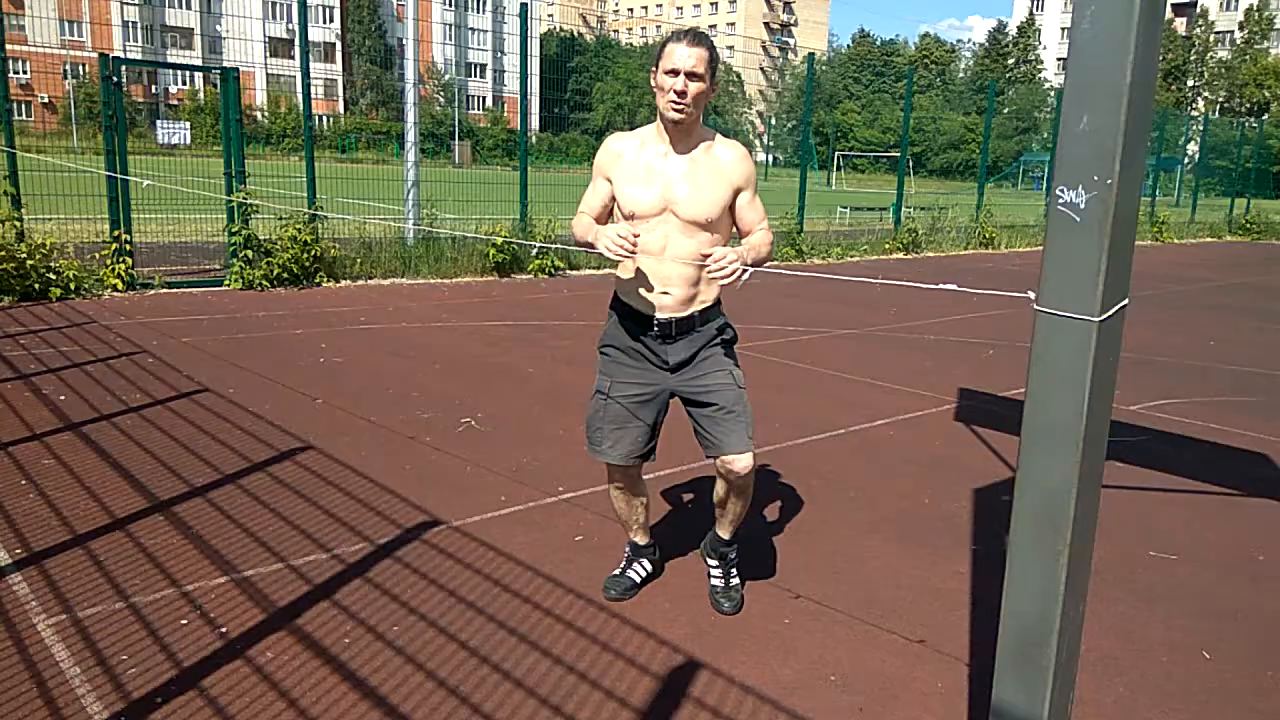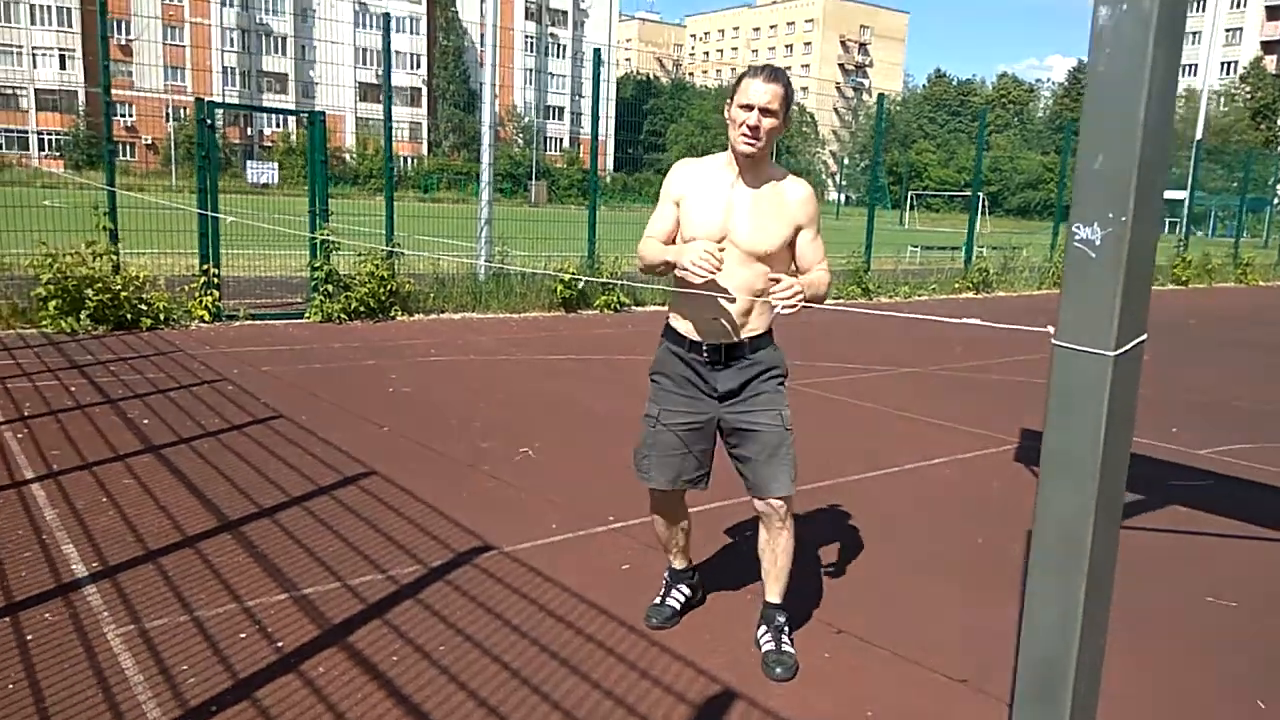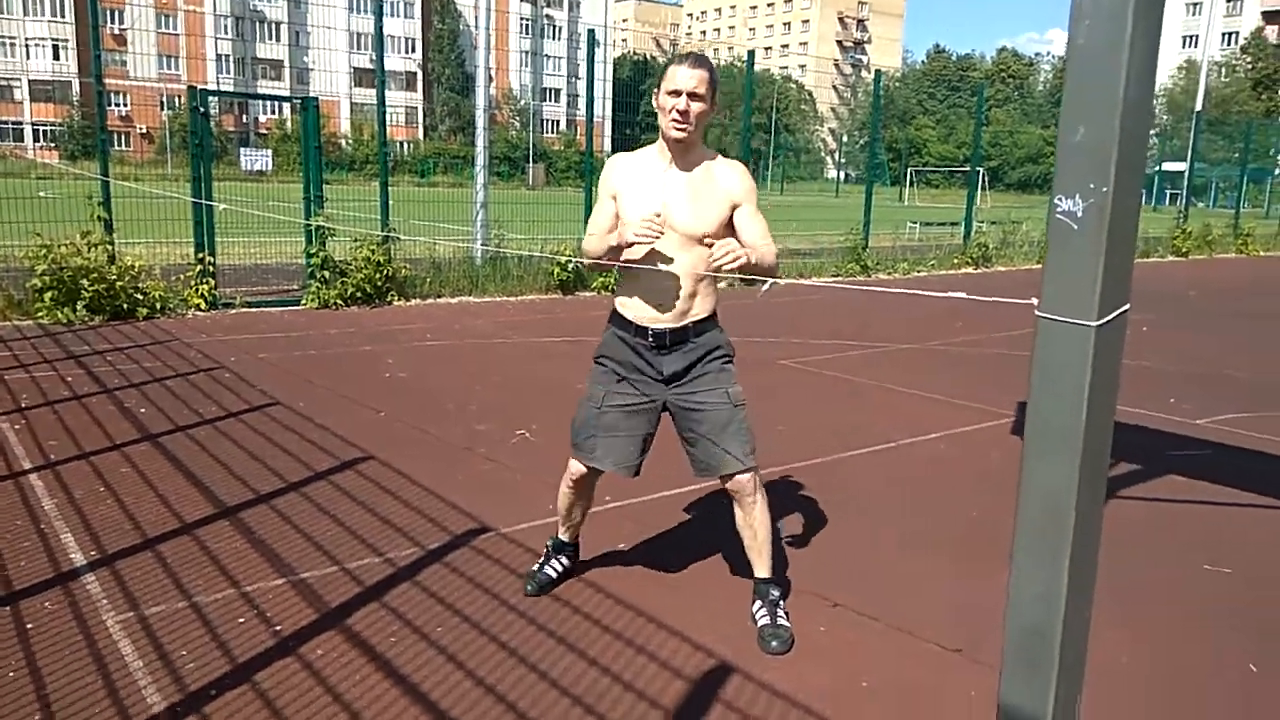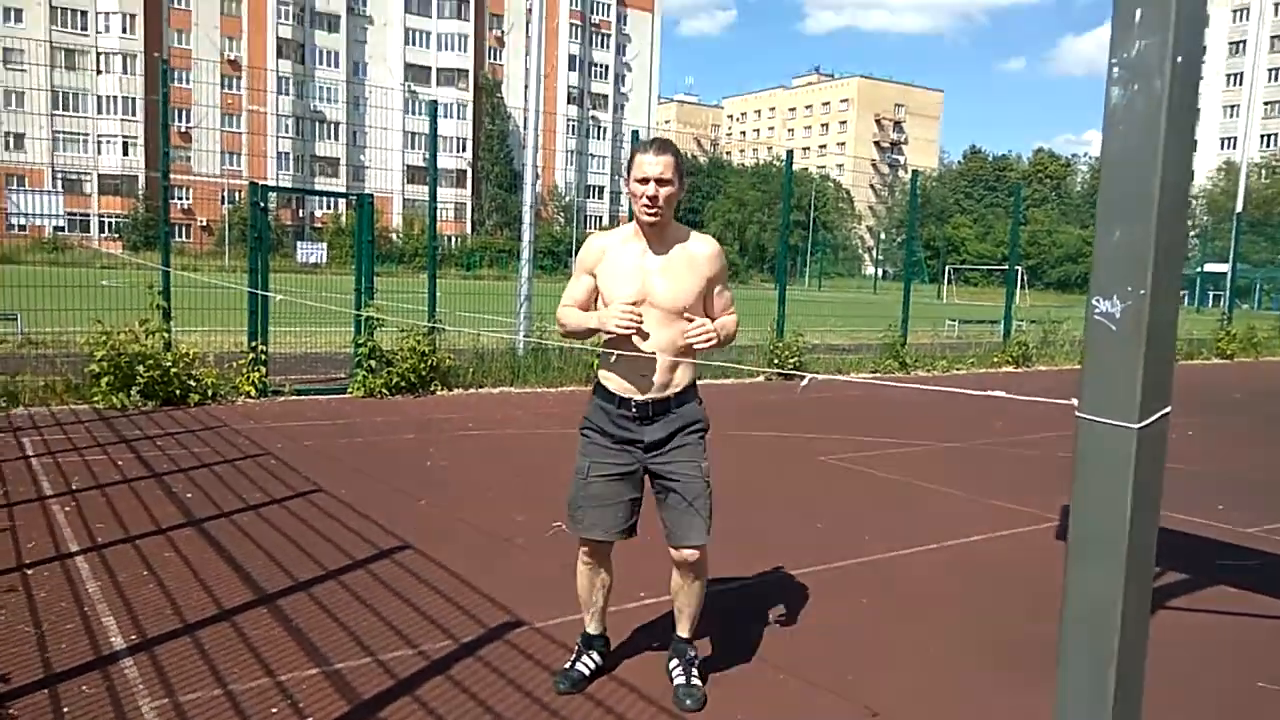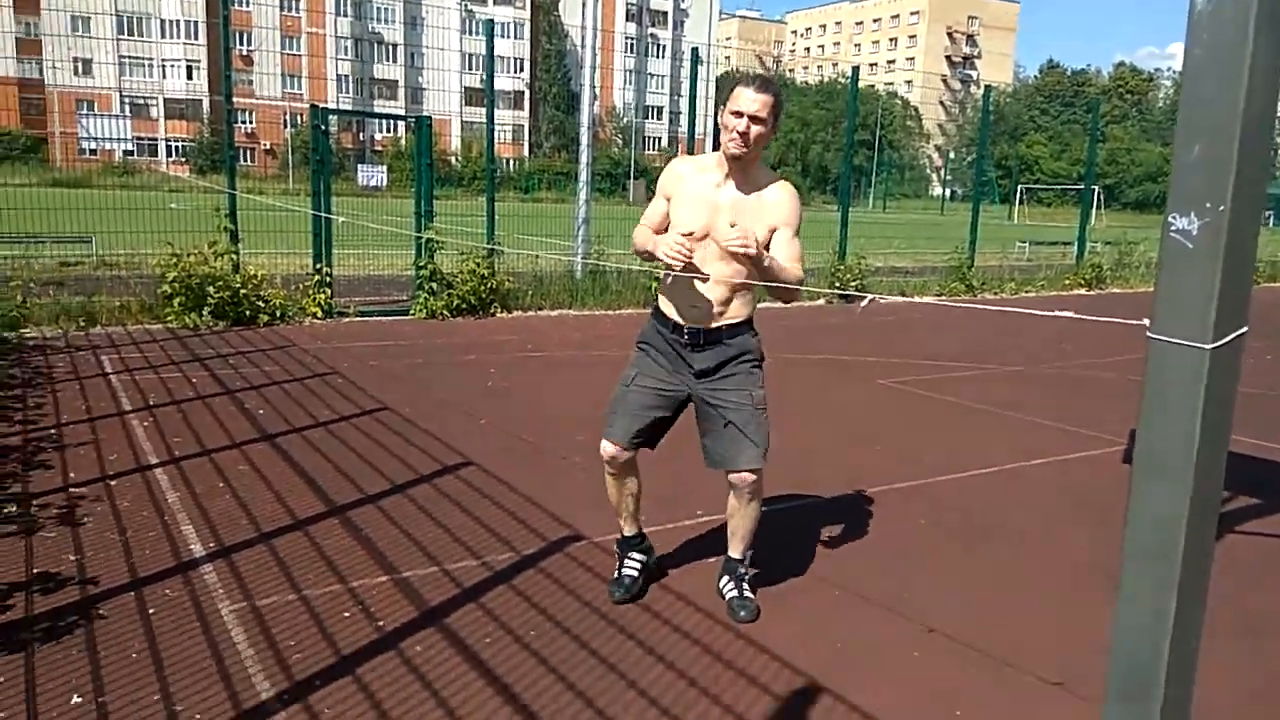
dt=0.4s
person 1, frame 1
left shoulder: (733, 159)
right shoulder: (618, 149)
left elbow: (761, 238)
right elbow: (583, 222)
left wrist: (742, 257)
right wrist: (601, 238)
left hip: (705, 334)
right hip: (630, 333)
left knee: (738, 466)
right knee: (619, 461)
left ankle: (721, 547)
right ankle: (641, 551)
person 1, frame 2
left shoulder: (797, 196)
right shoulder: (686, 175)
left elbow: (822, 281)
right elbow: (646, 253)
left wrist: (802, 288)
right wrist: (677, 257)
left hip: (753, 364)
right hip: (681, 358)
left knee: (774, 502)
right knee: (663, 487)
left ankle: (773, 618)
right ankle: (682, 578)
person 1, frame 3
left shoulder: (732, 178)
right shoulder: (621, 169)
left elbow: (768, 262)
right elbow: (588, 251)
left wrist: (742, 257)
right wrist: (617, 240)
left hip: (698, 350)
right hip: (624, 345)
left knee: (739, 477)
right knee: (579, 470)
left ankle: (767, 592)
right ankle: (564, 549)
person 1, frame 4
left shoulder: (705, 252)
right shoulder: (599, 247)
left elbow: (726, 320)
right elbow: (565, 318)
left wrist: (715, 333)
right wrist: (597, 319)
left hip: (677, 417)
right hip: (610, 414)
left knee: (690, 551)
right knee: (593, 542)
left ankle: (682, 653)
right ankle: (593, 645)
person 1, frame 5
left shoulder: (781, 198)
right shoulder: (679, 172)
left elbow: (793, 284)
right elbow: (641, 235)
left wrist: (763, 262)
right wrist: (659, 246)
left hip: (731, 348)
right hip: (664, 338)
left knee: (745, 474)
right knee: (615, 450)
left ankle: (735, 571)
right ankle: (634, 549)
